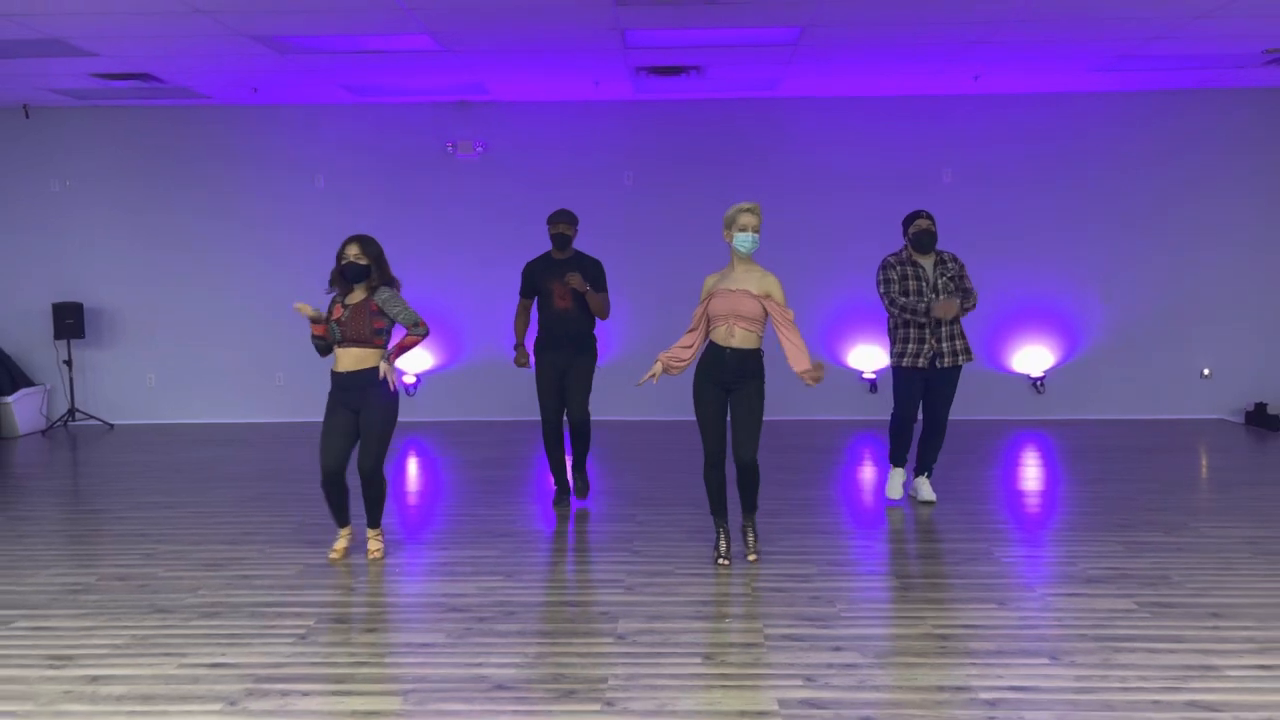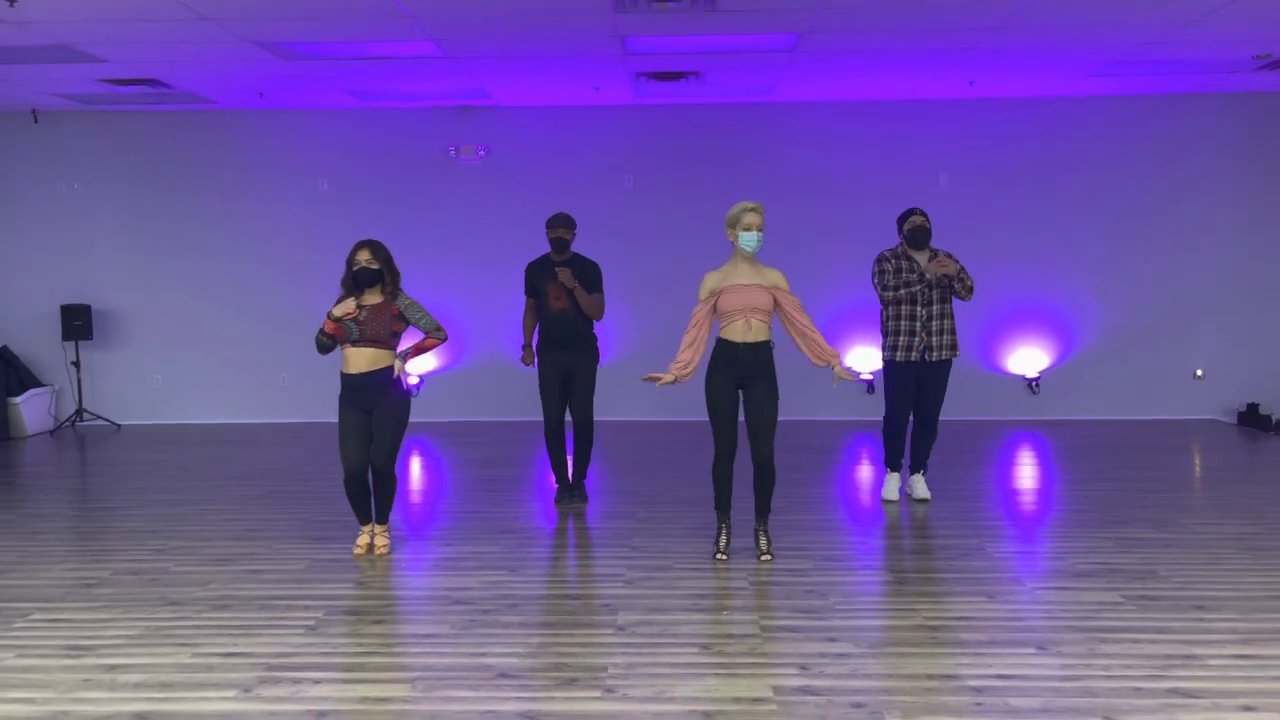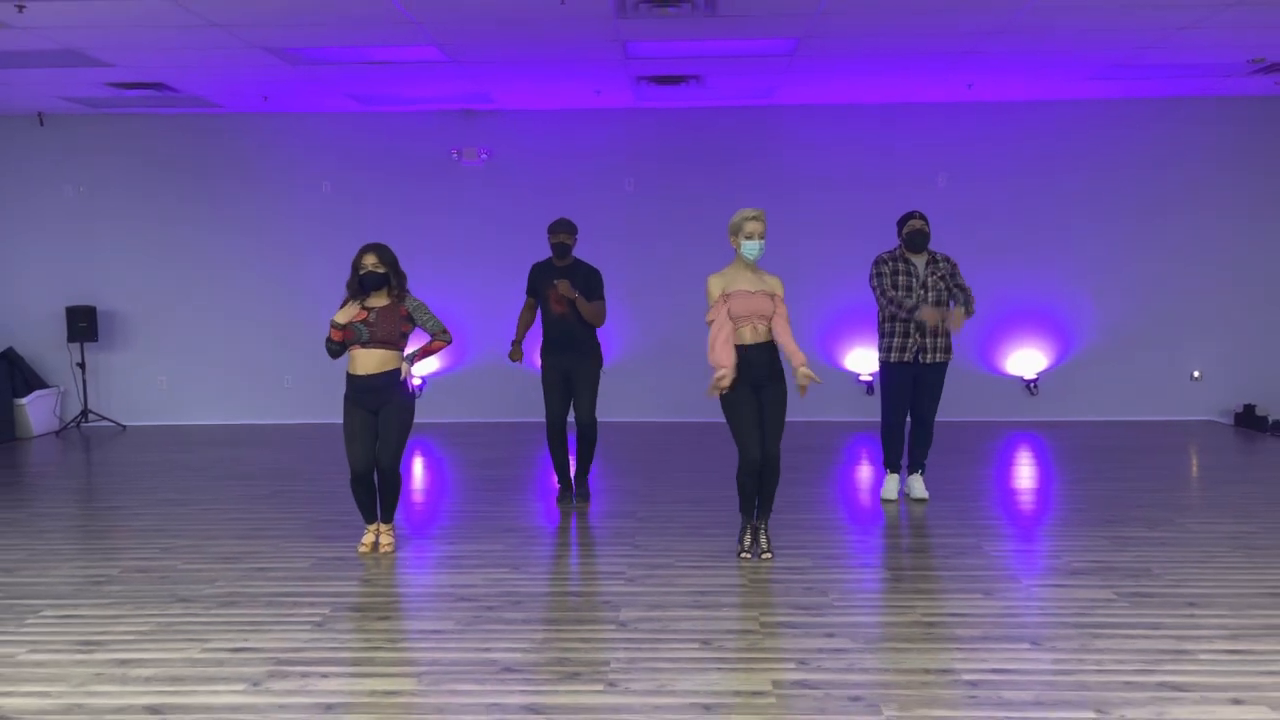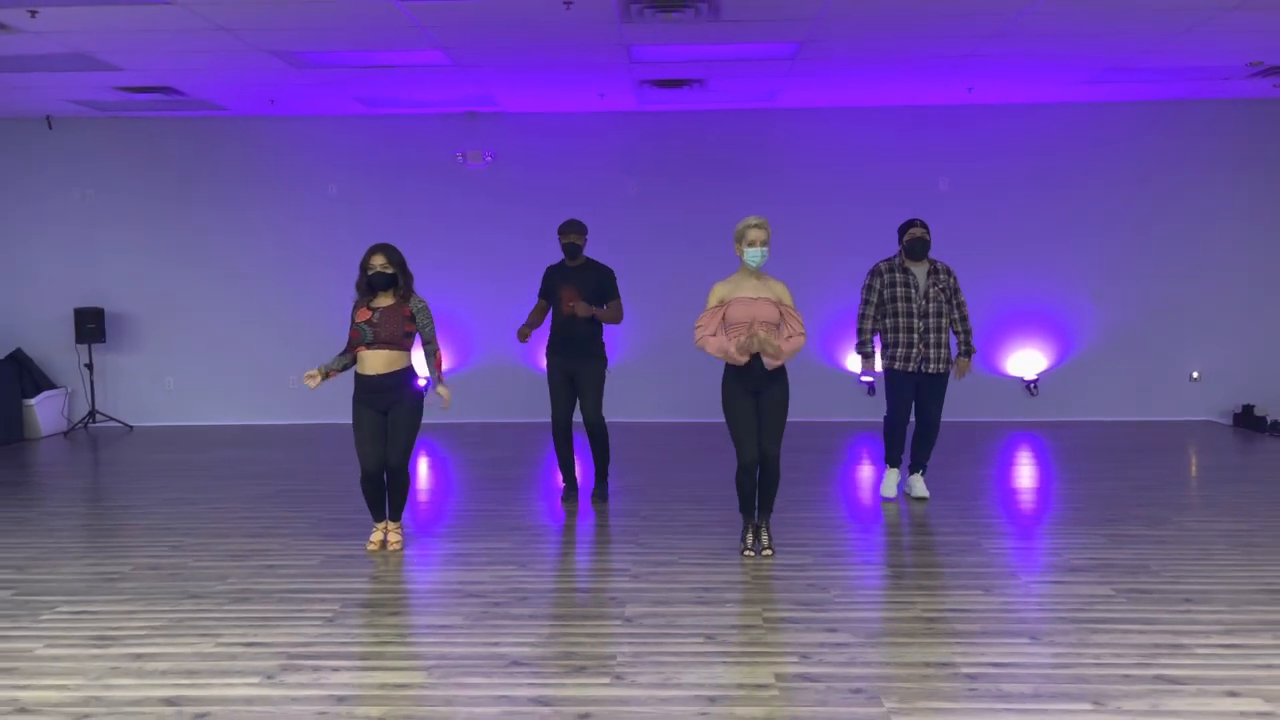
dt=0.3s
person 1, frame 1
left shoulder: (767, 282)
right shoulder: (712, 282)
left elbow: (787, 330)
right elbow: (697, 331)
left wrist: (805, 368)
right wrist: (665, 361)
left hip: (748, 371)
right hip: (711, 369)
left knee: (746, 456)
right knee: (713, 454)
left ankle: (749, 524)
right ankle: (722, 531)
person 1, frame 2
left shoulder: (774, 277)
right shoulder: (713, 280)
left elbow: (799, 321)
right elbow: (697, 329)
left wrist: (831, 360)
right wrist: (677, 371)
left hip: (761, 364)
right hip: (724, 363)
left knee: (764, 453)
right knee: (725, 450)
left ankle: (761, 528)
right ankle: (723, 526)
person 1, frame 3
left shoulder: (772, 283)
right shoulder: (718, 281)
left elbow: (782, 328)
right elbow: (720, 327)
left wrist: (800, 365)
right wrist: (724, 368)
left hip: (769, 366)
right hip: (738, 368)
left knee: (771, 453)
right knee: (750, 454)
left ankle: (763, 526)
right ankle: (747, 525)
person 1, frame 4
left shoulder: (779, 290)
right shoulder: (721, 289)
left elbow: (796, 335)
right elbow: (705, 335)
left wrist: (776, 353)
right wrist: (735, 349)
left hip: (772, 377)
right hip: (737, 377)
left knee: (770, 456)
right knee: (747, 457)
left ankle: (764, 525)
right ankle: (748, 525)
person 2, frame 1
left shoulder: (382, 296)
right shoulder: (338, 302)
left elbow: (420, 329)
right elbow: (324, 348)
left wrist: (389, 357)
right wrist: (315, 320)
left hip: (374, 389)
right hip: (342, 390)
left knee: (369, 467)
right knee: (330, 467)
left ankle: (375, 532)
right ankle: (343, 530)
person 2, frame 2
left shoulder: (399, 302)
right shoulder: (346, 303)
left elbow: (438, 334)
right elbow: (322, 347)
left wrist: (404, 356)
right wrist: (333, 316)
left hip: (387, 389)
right hip: (352, 393)
left knee: (382, 464)
right knee: (353, 468)
left ankle: (382, 528)
right ankle: (365, 527)
person 2, frame 3
left shoulder: (406, 304)
right shoulder: (351, 306)
left elbow: (444, 337)
right elbow: (334, 352)
left wrist: (410, 359)
right wrist: (337, 322)
left hip: (393, 391)
right hip: (357, 394)
left knee: (387, 465)
right knee: (359, 468)
left ankle: (387, 526)
right ankle: (370, 526)
person 2, frame 4
left shoulder: (413, 304)
right shoulder: (360, 307)
left elbow: (431, 346)
right elbow: (352, 352)
left wrist: (438, 383)
right wrist: (323, 373)
left hip: (402, 390)
right hip: (366, 393)
left knee: (396, 463)
right knee: (370, 466)
left ankle: (395, 525)
right ankle: (378, 524)
person 3, frame 1
left shoulder: (591, 266)
right shoulder: (534, 268)
left elbow: (604, 312)
right elbow: (523, 308)
left wrist: (585, 288)
right wrist: (519, 346)
left hip: (582, 352)
right hip: (547, 354)
left knee: (577, 414)
right knee: (550, 420)
left ankle: (580, 469)
right ankle: (561, 485)
person 3, frame 2
left shoulder: (588, 268)
right shoulder: (535, 269)
left elbow: (597, 313)
left wrist: (574, 285)
right wrist: (527, 345)
left hip: (583, 353)
right hip: (549, 354)
left knee: (582, 418)
right knee: (553, 420)
left ankle: (579, 481)
right ankle: (562, 483)
person 3, frame 3
left shoulder: (589, 274)
right shoulder: (538, 271)
left elbow: (598, 319)
right elbow: (530, 307)
left wrist: (575, 295)
right wrist: (517, 342)
left hip: (585, 357)
right hip: (552, 357)
left knee: (586, 419)
right knee: (554, 421)
left ankle: (582, 479)
right ankle: (564, 483)
person 3, frame 4
left shoulder: (602, 273)
right shoulder: (552, 273)
left elbow: (617, 314)
right elbow: (541, 308)
left wrist: (593, 310)
right wrist: (528, 325)
left hip: (590, 357)
right hip: (558, 357)
left knee: (593, 419)
right knee: (560, 421)
left ankle: (601, 481)
right ankle: (569, 483)
person 4, frame 1
left shoulder: (953, 263)
right shoulder: (891, 265)
left elbow: (970, 296)
right elbow: (893, 303)
left wrist: (958, 305)
right wrist: (930, 310)
left hip: (948, 356)
right hip: (909, 356)
left knee: (937, 420)
right knee: (904, 415)
left ankle: (922, 477)
right ankle: (897, 468)
person 4, frame 2
left shoulder: (946, 259)
right shoulder: (887, 260)
left elbow: (967, 291)
right elbow: (887, 291)
left wrist: (955, 273)
right wrist: (925, 275)
left hip: (938, 352)
right hip: (899, 352)
left knee: (928, 416)
right knee: (896, 415)
left ankle: (917, 475)
right ankle: (893, 473)
person 4, frame 3
left shoulder: (944, 263)
right shoulder: (884, 262)
left elbow: (963, 294)
right elbow: (886, 297)
left wrist: (961, 309)
right wrist: (917, 311)
left hip: (934, 354)
right hip: (895, 353)
left knee: (924, 417)
right knee: (893, 416)
left ankle: (915, 475)
right ankle: (892, 474)
person 4, frame 4
left shoulder: (945, 273)
right shoulder: (882, 272)
left elbow: (958, 313)
right elbow: (869, 313)
left wrist: (965, 352)
right wrist: (866, 351)
left hip: (937, 362)
right hip: (899, 361)
left knee: (930, 421)
right knee: (897, 417)
left ankle: (916, 474)
right ankle: (892, 467)
